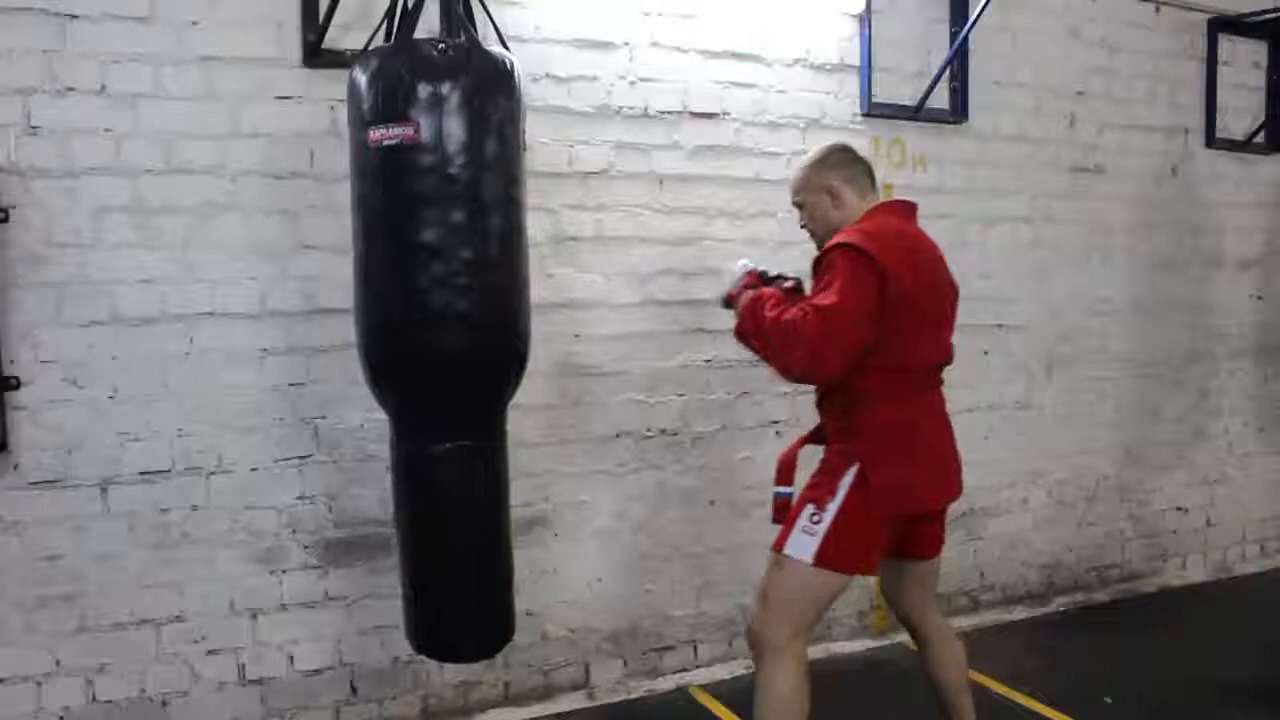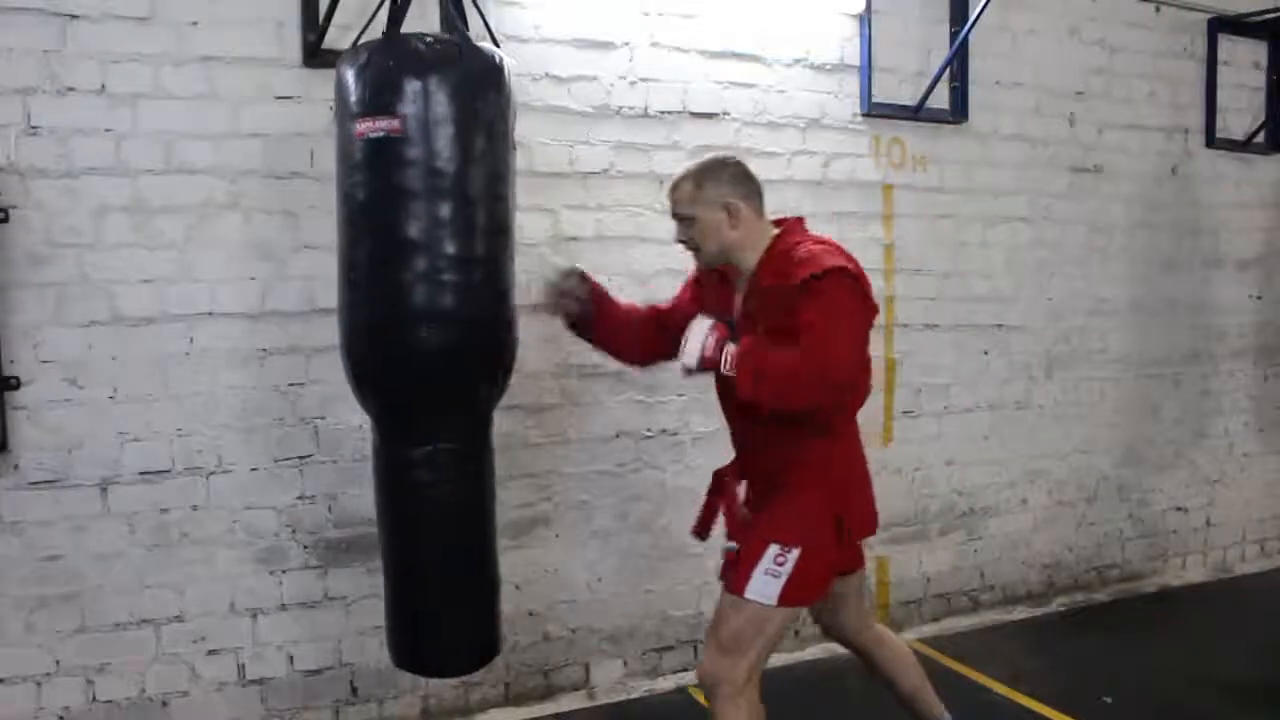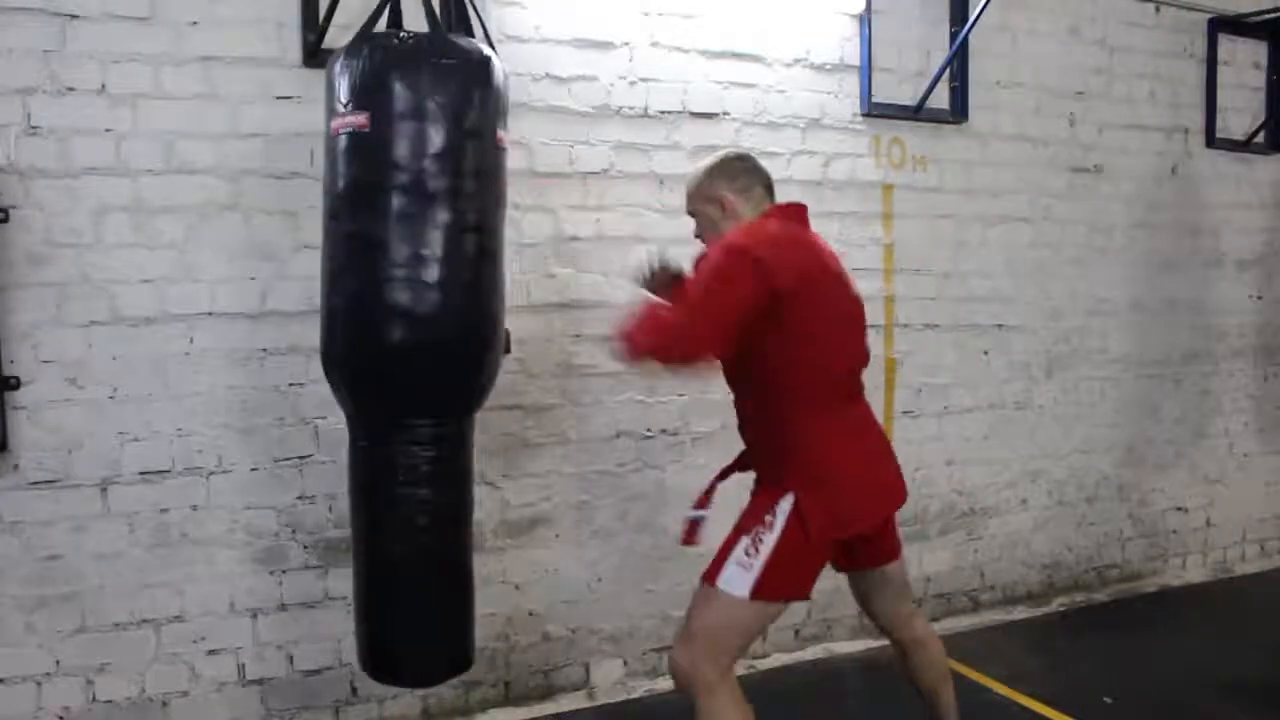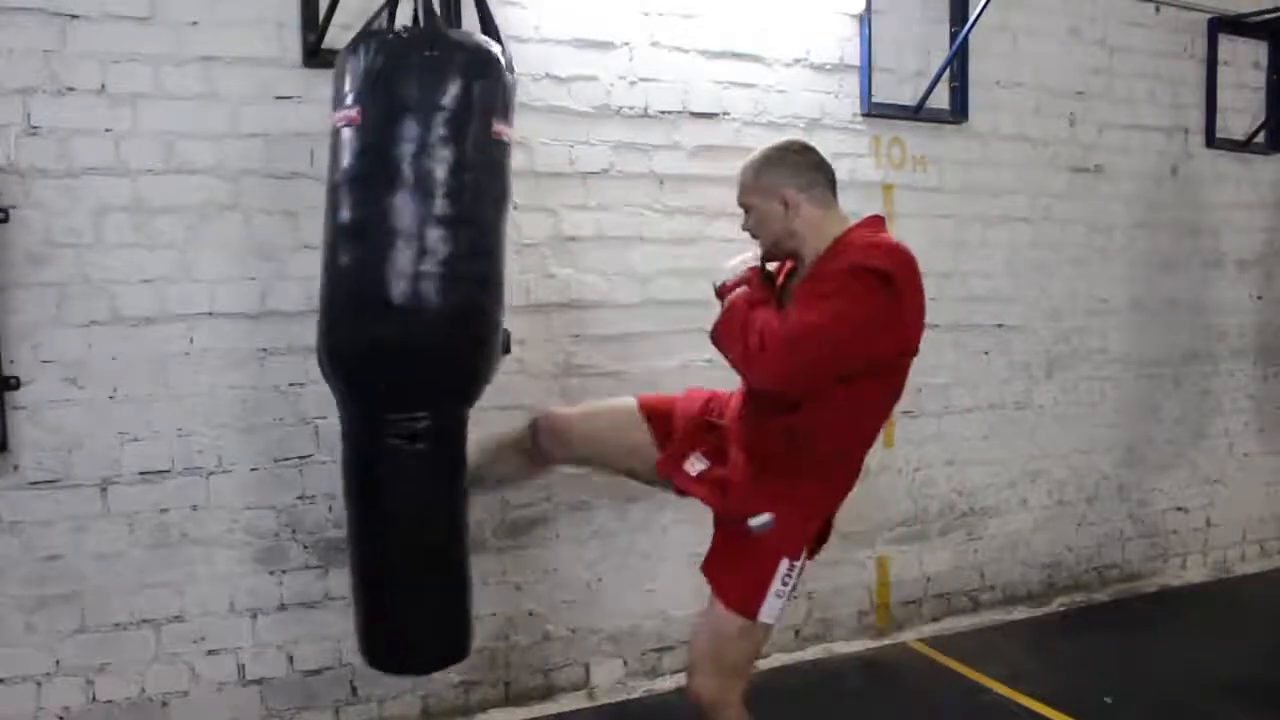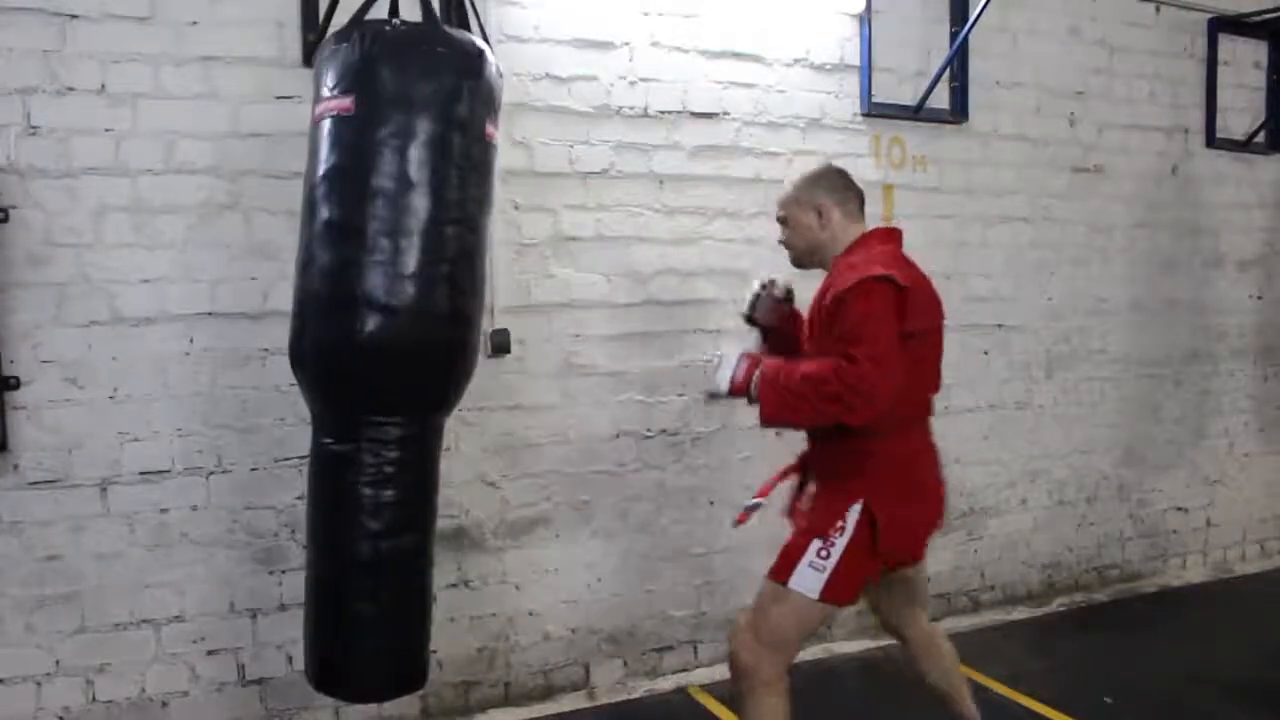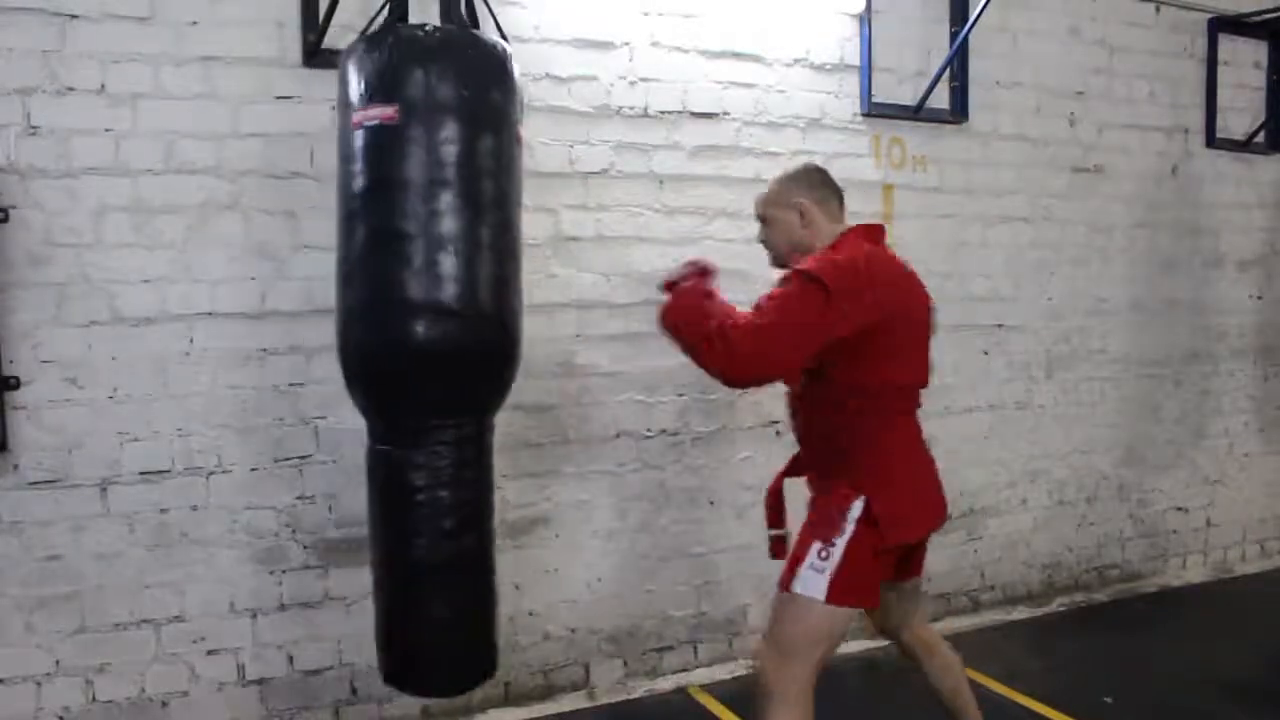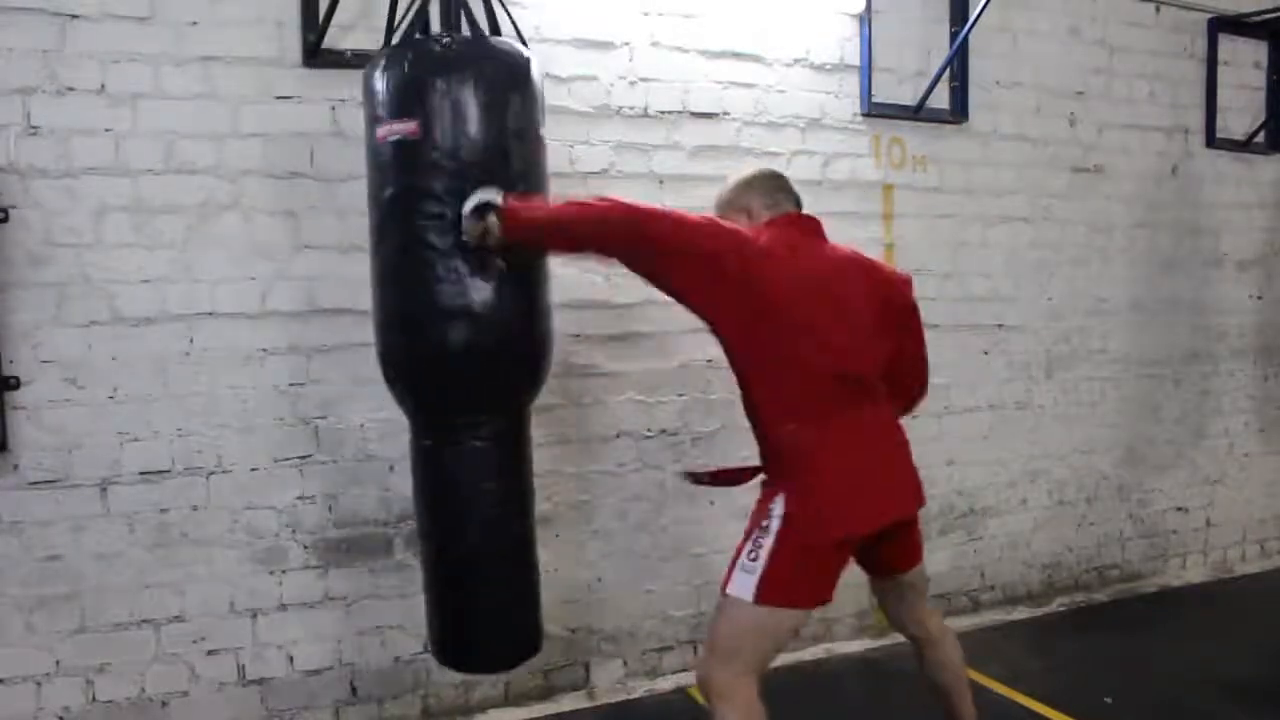
dt=0.4s
person 1, frame 1
left shoulder: (861, 251)
right shoulder: (918, 248)
left elbow: (812, 353)
left wrist: (753, 296)
right wrist: (795, 305)
left hip: (870, 462)
right hip: (917, 457)
left knee: (775, 629)
right knee: (920, 611)
person 1, frame 2
left shoulder: (821, 274)
right shoulder: (724, 278)
left elbow: (829, 382)
right elbow: (652, 334)
left wrist: (727, 353)
right wrist: (590, 307)
left hip: (810, 491)
right hip: (782, 485)
left knee: (725, 670)
right knee: (854, 623)
person 1, frame 3
left shoulder: (747, 253)
right shoulder: (801, 253)
left elbow: (685, 337)
left wrist: (648, 323)
right wrist: (681, 292)
left hip: (808, 485)
right hip: (859, 464)
left knee: (697, 664)
right knee: (897, 615)
person 1, frame 4
left shoulder: (876, 273)
right shoulder: (801, 268)
left elbow: (772, 360)
left wrist: (739, 294)
left hip: (781, 489)
right hip: (729, 430)
right knee: (552, 433)
person 1, frame 5
left shoulder: (866, 281)
right shoulder: (865, 275)
left elbow: (859, 390)
right elbow: (824, 375)
left wrist: (753, 375)
right wrist: (781, 322)
left hip: (867, 492)
right hip: (883, 482)
left knee: (754, 654)
right knee: (903, 615)
person 1, frame 6
left shoulder: (832, 276)
right shoulder: (885, 275)
left elbow: (745, 354)
left wrist: (688, 293)
left hip: (863, 494)
right hip: (900, 482)
left knee: (783, 668)
right knee: (905, 626)
person 1, frame 7
left shoulder: (750, 258)
right shoulder: (873, 276)
left elbow: (639, 229)
right elbow: (907, 385)
left wrist: (510, 218)
left hip: (818, 493)
right hip: (886, 474)
left knee: (726, 675)
right knee: (918, 618)
